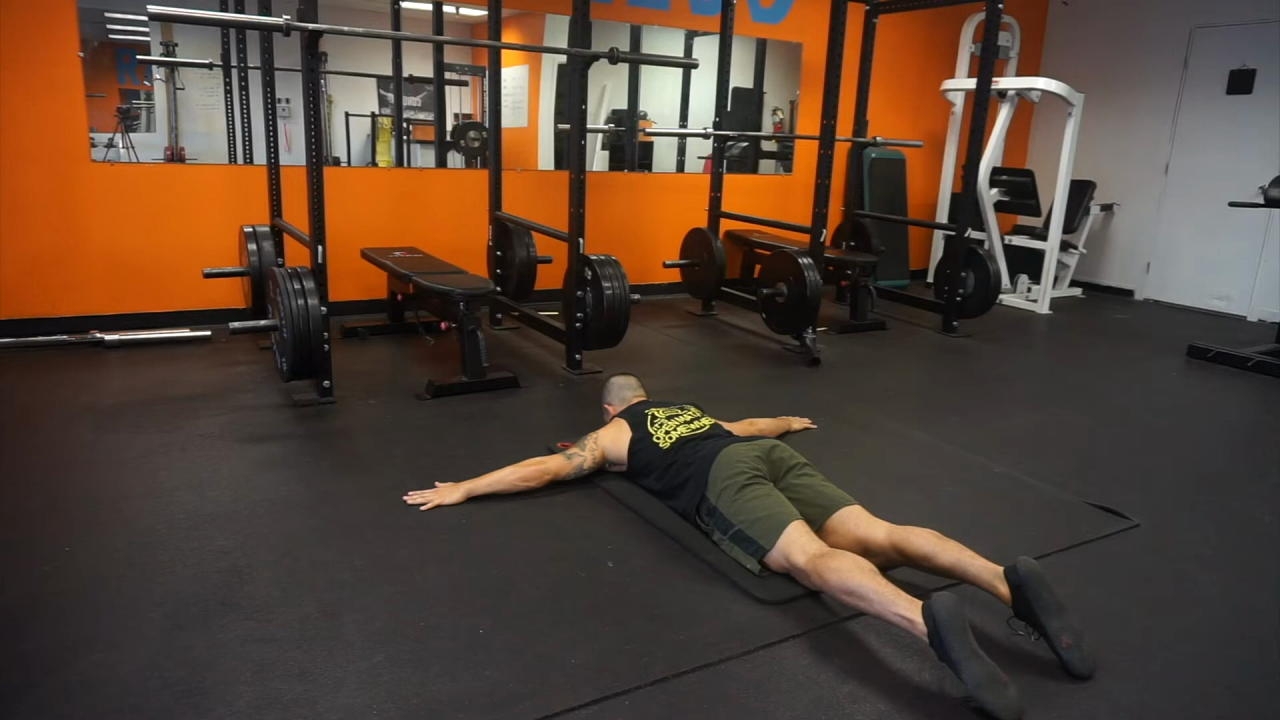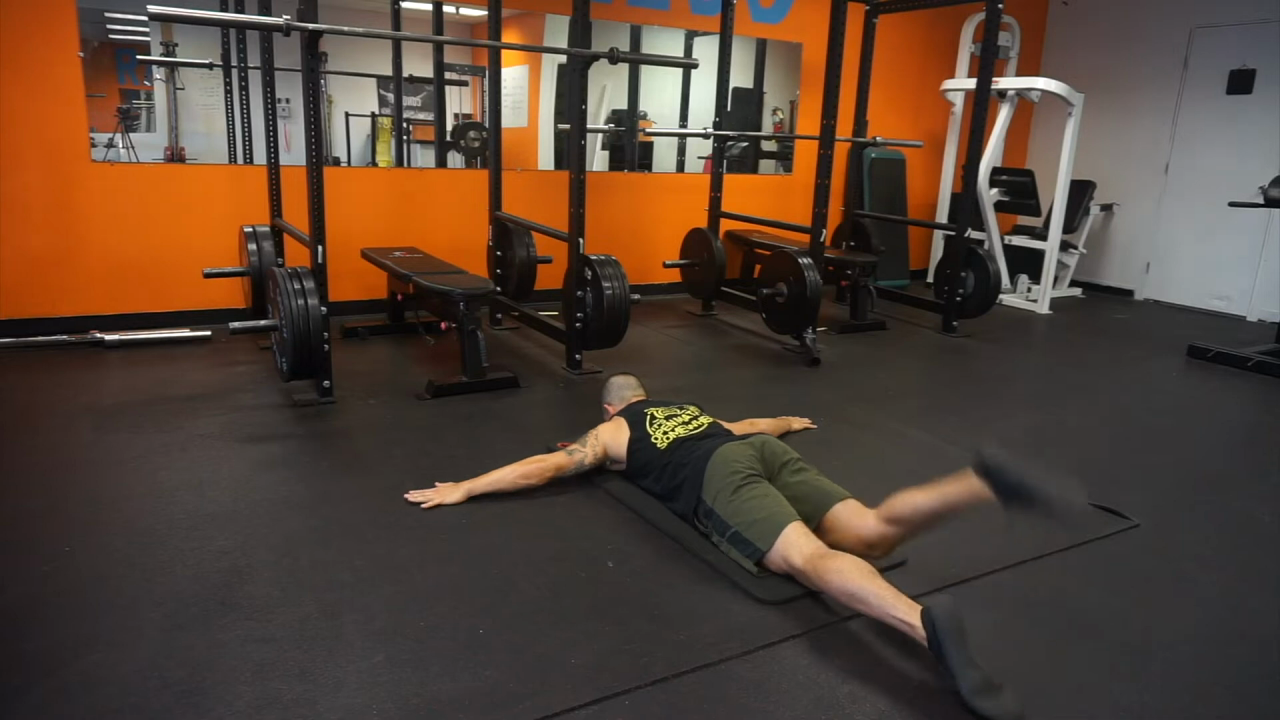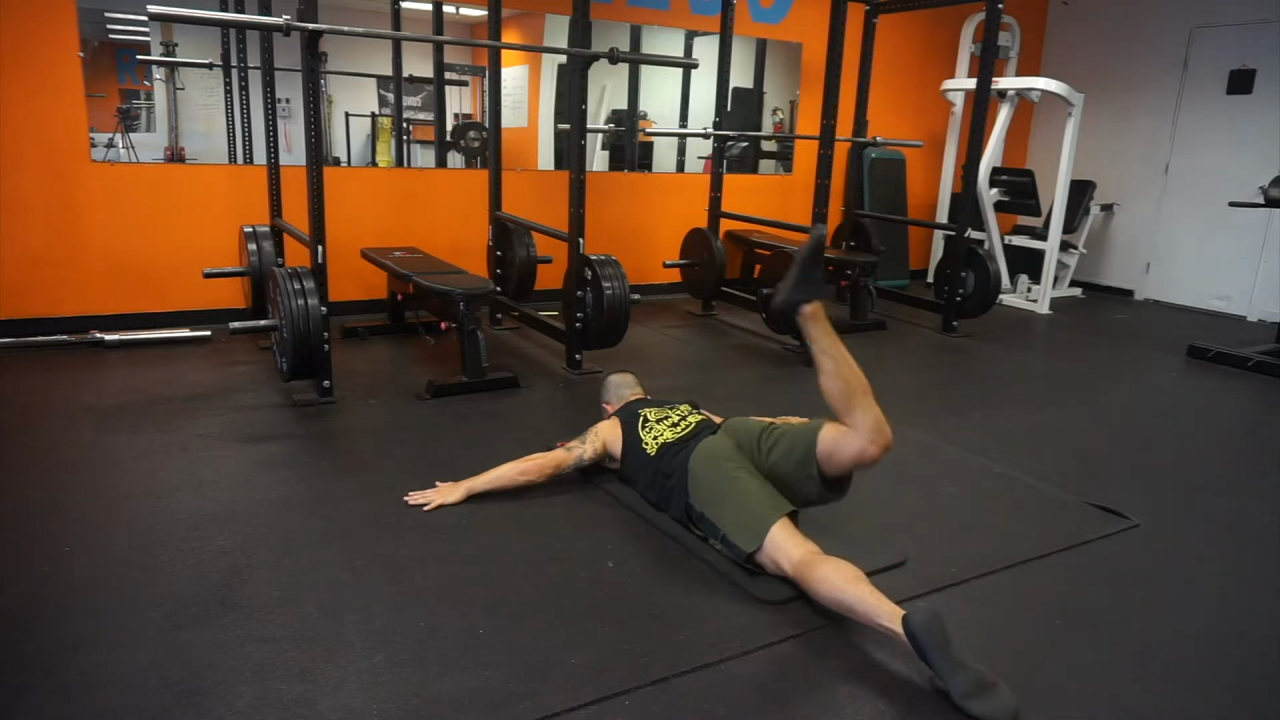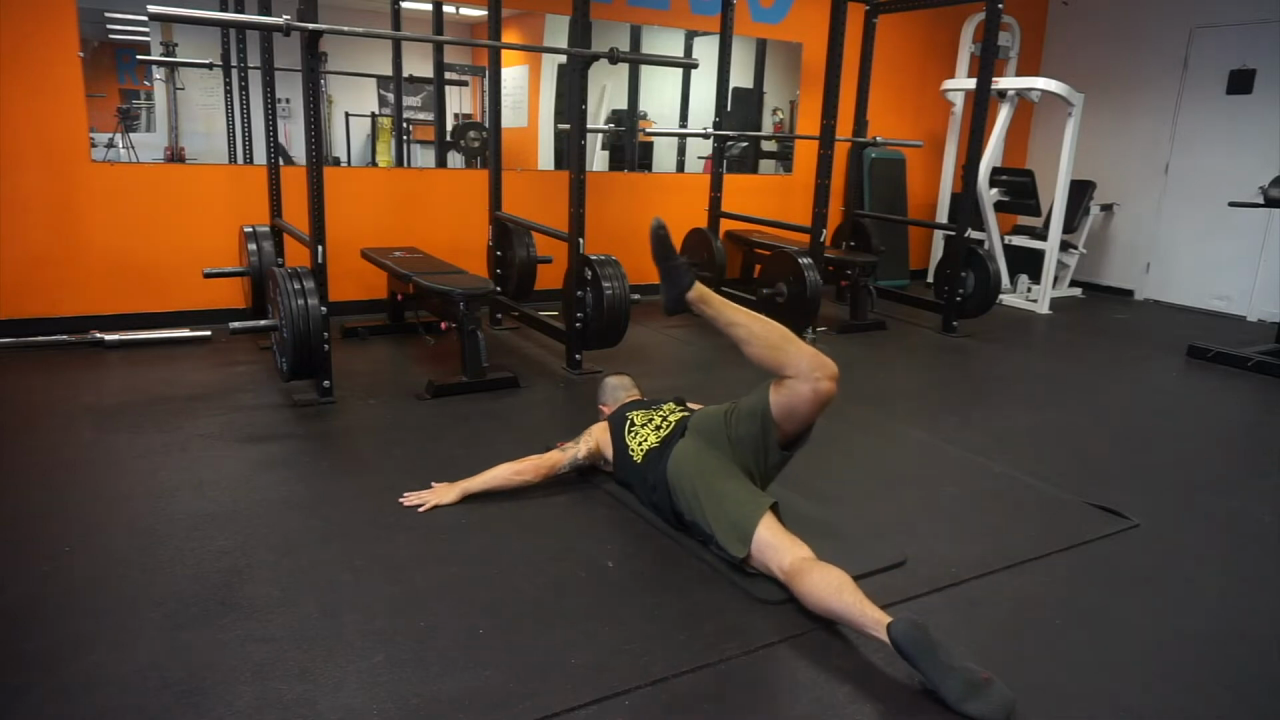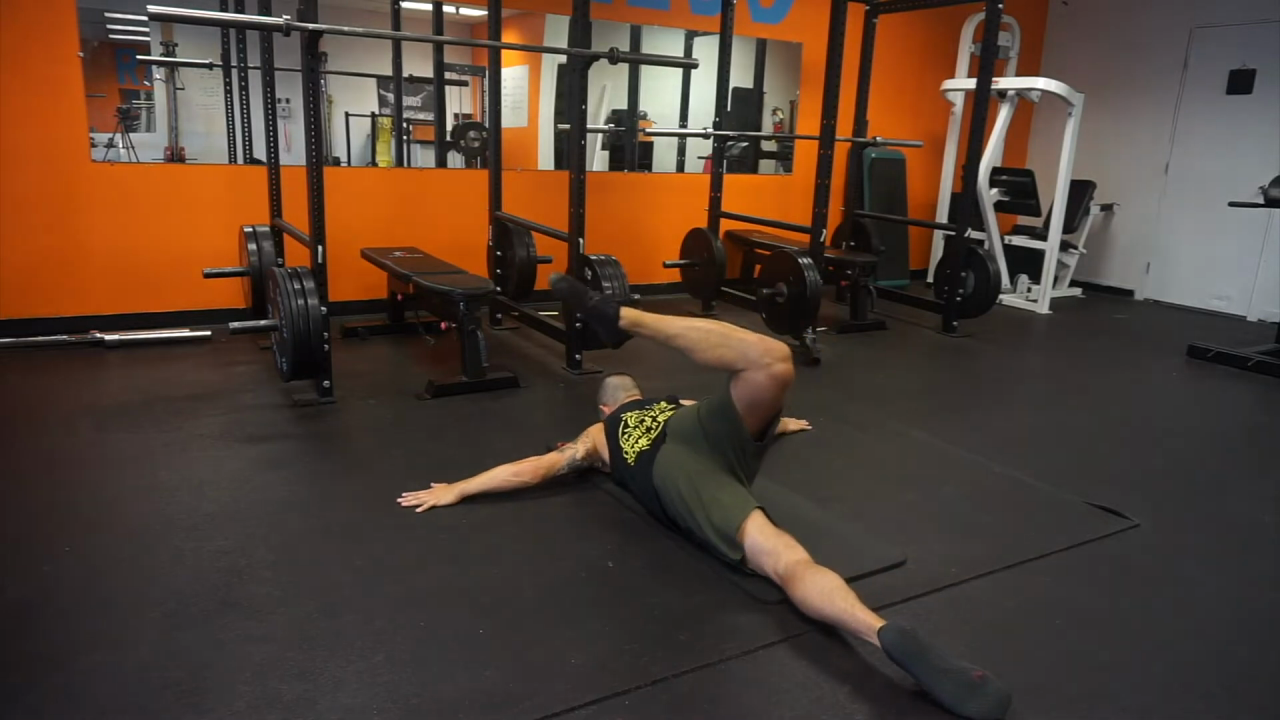
dt=0.7s
person 1, frame 1
left shoulder: (612, 434)
right shoulder: (689, 409)
left elbow: (544, 469)
right elbow: (753, 425)
left wrist: (461, 489)
right wrist: (787, 422)
left hip: (726, 481)
right hip: (772, 455)
left knee: (812, 560)
right knee: (876, 537)
left ankle: (926, 619)
right ankle: (1007, 581)
person 1, frame 2
left shoulder: (612, 431)
right shoulder: (687, 408)
left elbow: (545, 466)
right elbow: (754, 424)
left wrist: (463, 488)
right wrist: (789, 421)
left hip: (722, 479)
right hip: (764, 451)
left knee: (812, 558)
right knee: (871, 530)
left ankle: (924, 622)
right ankle: (985, 481)
person 1, frame 3
left shoulder: (606, 432)
right shoulder: (686, 406)
left elbow: (541, 465)
right elbow: (736, 422)
left wrist: (461, 488)
right wrist: (787, 422)
left hip: (706, 474)
right hip: (742, 434)
left knee: (801, 560)
right knee: (870, 438)
left ankle: (910, 626)
right ankle: (805, 303)
person 1, frame 4
left shoulder: (600, 435)
right shoulder: (680, 404)
left elbow: (533, 468)
right elbow: (719, 418)
left wrist: (456, 489)
right wrist: (751, 430)
left hip: (685, 471)
right hip: (717, 429)
left knee: (791, 561)
right knee: (817, 377)
left ankle: (893, 631)
person 1, frame 5
left shoulder: (596, 437)
right shoulder: (677, 403)
left elbow: (533, 468)
left wrist: (454, 491)
left hip: (686, 460)
right hip: (690, 444)
